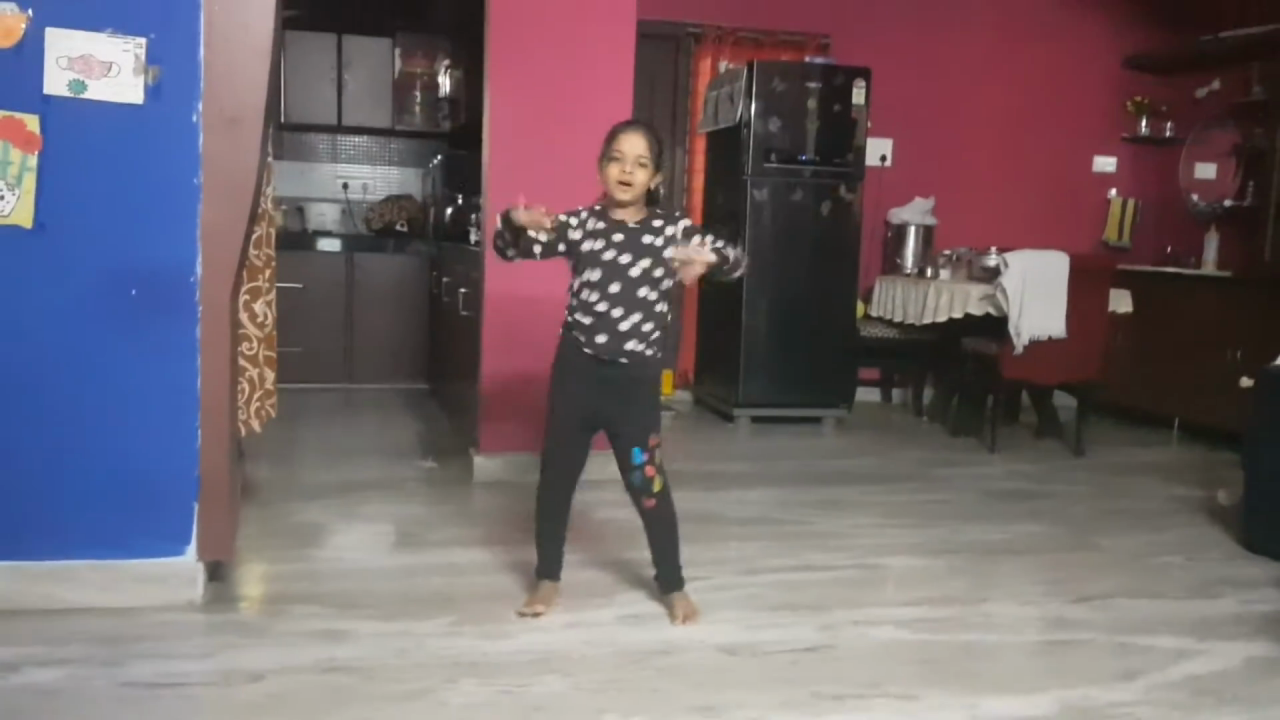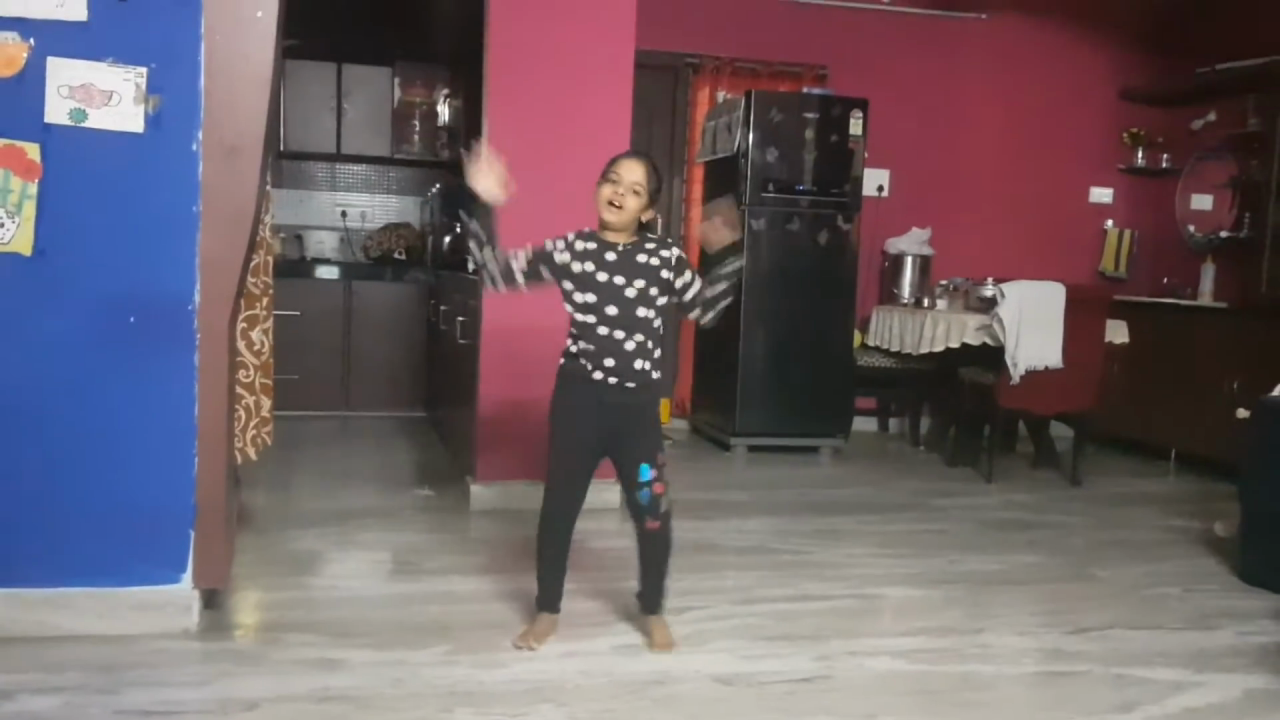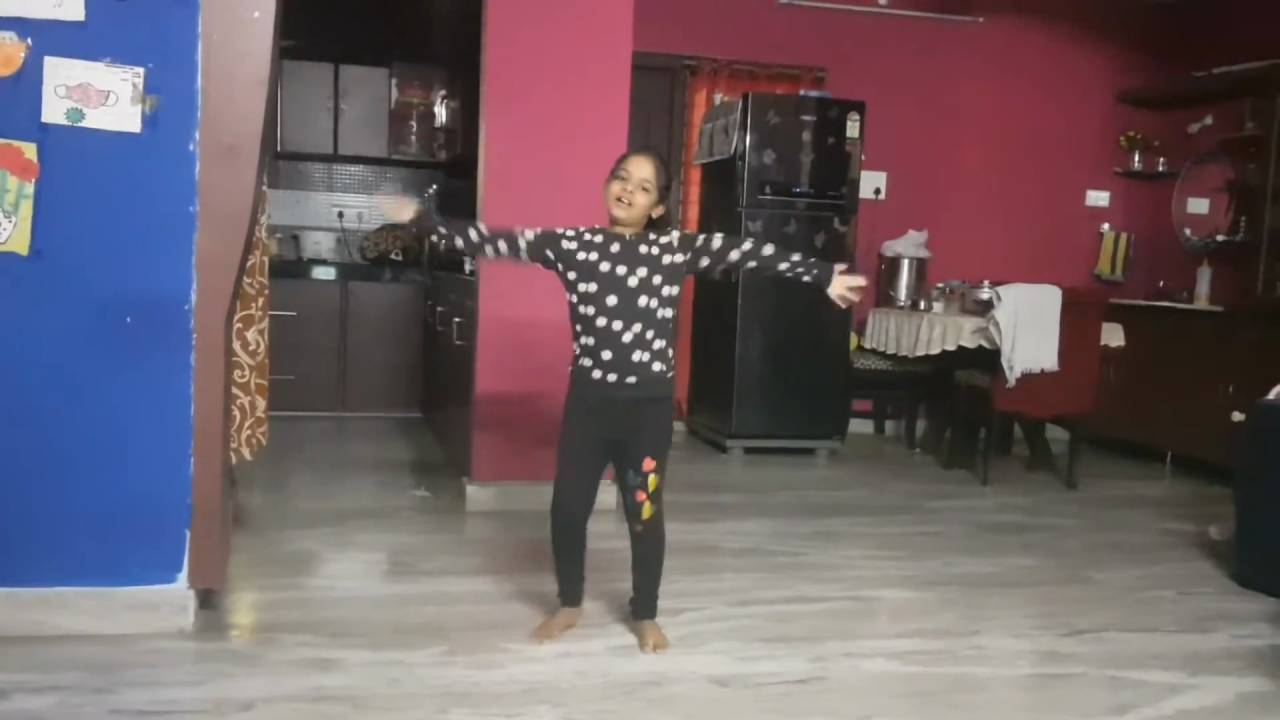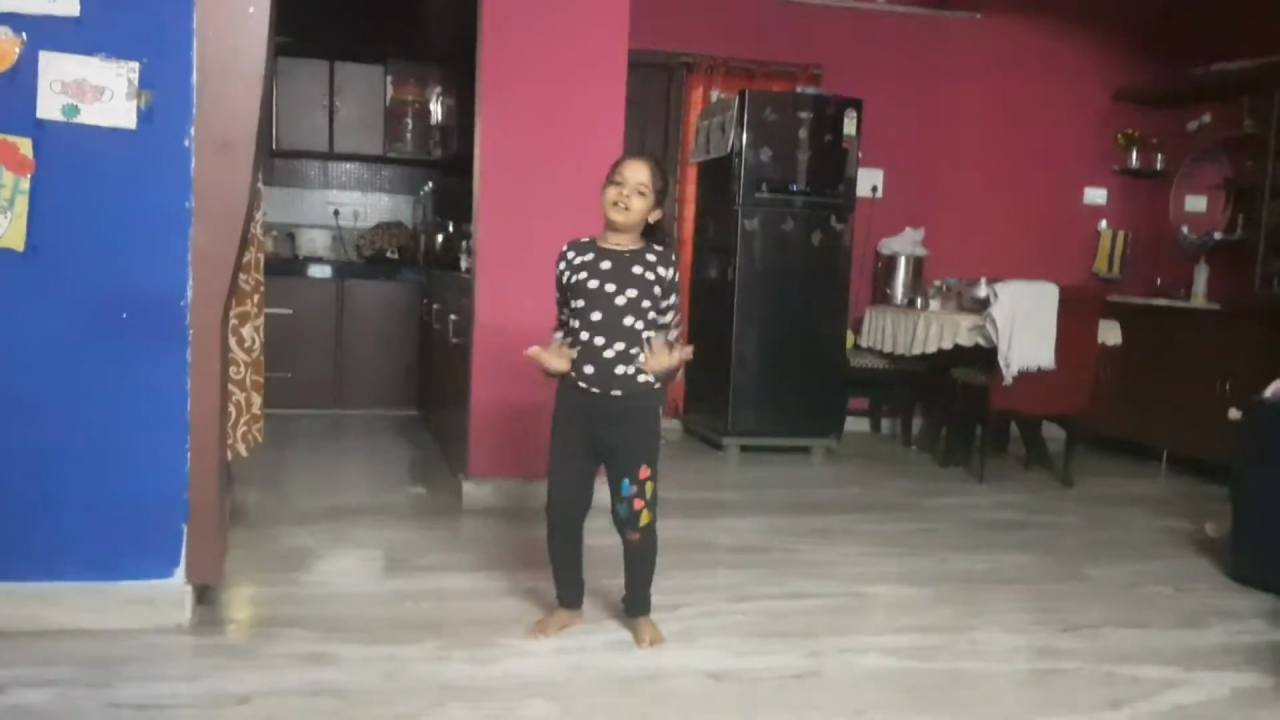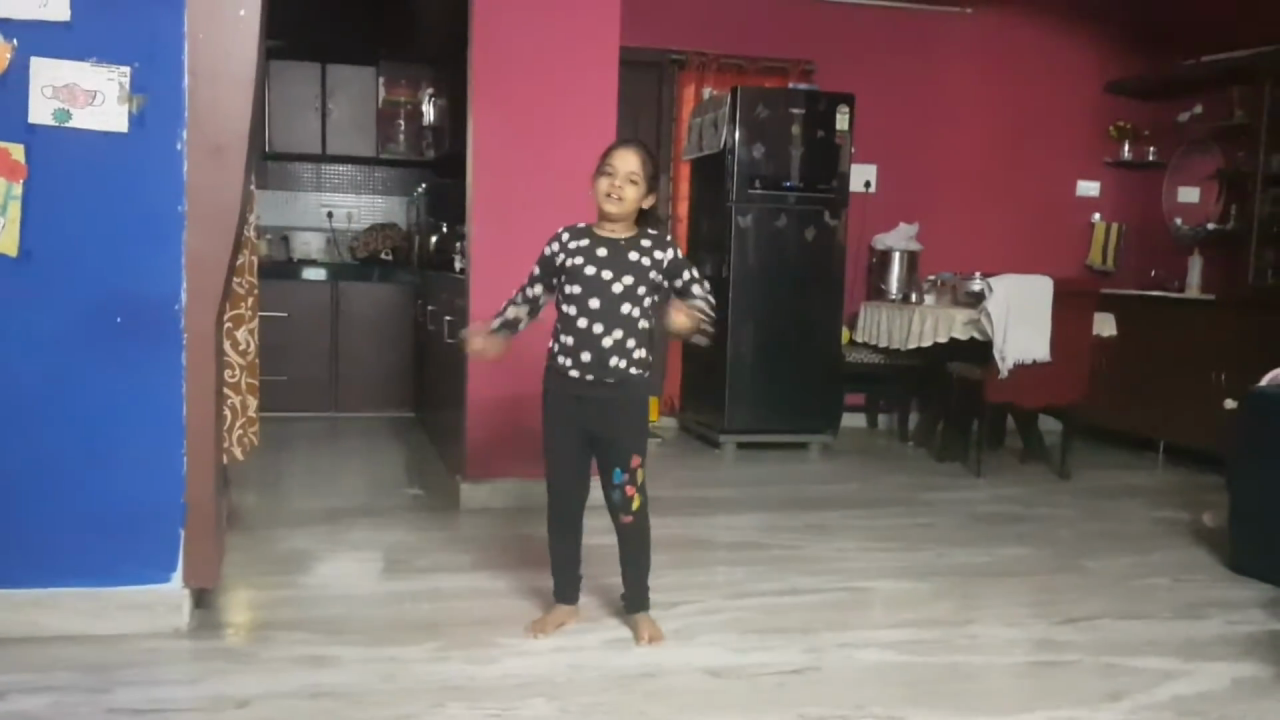
dt=0.3s
person 1, frame 1
left shoulder: (672, 230)
right shoulder: (579, 223)
left elbow: (731, 261)
right elbow: (512, 248)
left wrist: (707, 259)
right wrist: (516, 224)
left hip: (633, 382)
right hip: (574, 375)
left knee: (649, 490)
right knee: (555, 481)
left ankle: (673, 586)
right ankle: (547, 579)
person 1, frame 2
left shoulder: (663, 258)
right shoulder: (568, 249)
left elbow: (706, 307)
right elbow: (497, 274)
left wrist: (725, 250)
right wrist: (487, 202)
left hip: (637, 405)
right hip: (578, 400)
left knee: (652, 510)
right knee: (558, 508)
left ankle: (652, 611)
right ankle: (547, 610)
person 1, frame 3
left shoulder: (674, 247)
right shoulder: (573, 243)
left elbow: (742, 254)
right elbow: (503, 243)
left wrist: (820, 274)
right wrist: (427, 223)
left hip: (648, 403)
right hip: (589, 397)
left knee: (645, 512)
right knee: (568, 505)
left ankle: (645, 614)
right ankle: (569, 603)
person 1, frame 4
left shoulder: (662, 265)
right shoulder: (574, 256)
left elbow: (671, 338)
right elbow: (563, 330)
left wrist: (666, 361)
right wrist: (553, 357)
left hip: (635, 410)
right hip: (576, 405)
left knee: (636, 518)
right knee: (563, 510)
left ankle: (639, 611)
right ankle: (568, 604)
person 1, frame 5
left shoulder: (660, 249)
right shoulder: (565, 242)
left elbow: (698, 291)
right elbow: (529, 294)
left wrist: (690, 319)
right wrist: (494, 333)
left hip: (624, 397)
right hip: (566, 394)
left knee: (629, 505)
right knee: (565, 501)
left ankle: (638, 607)
right ankle: (565, 600)
